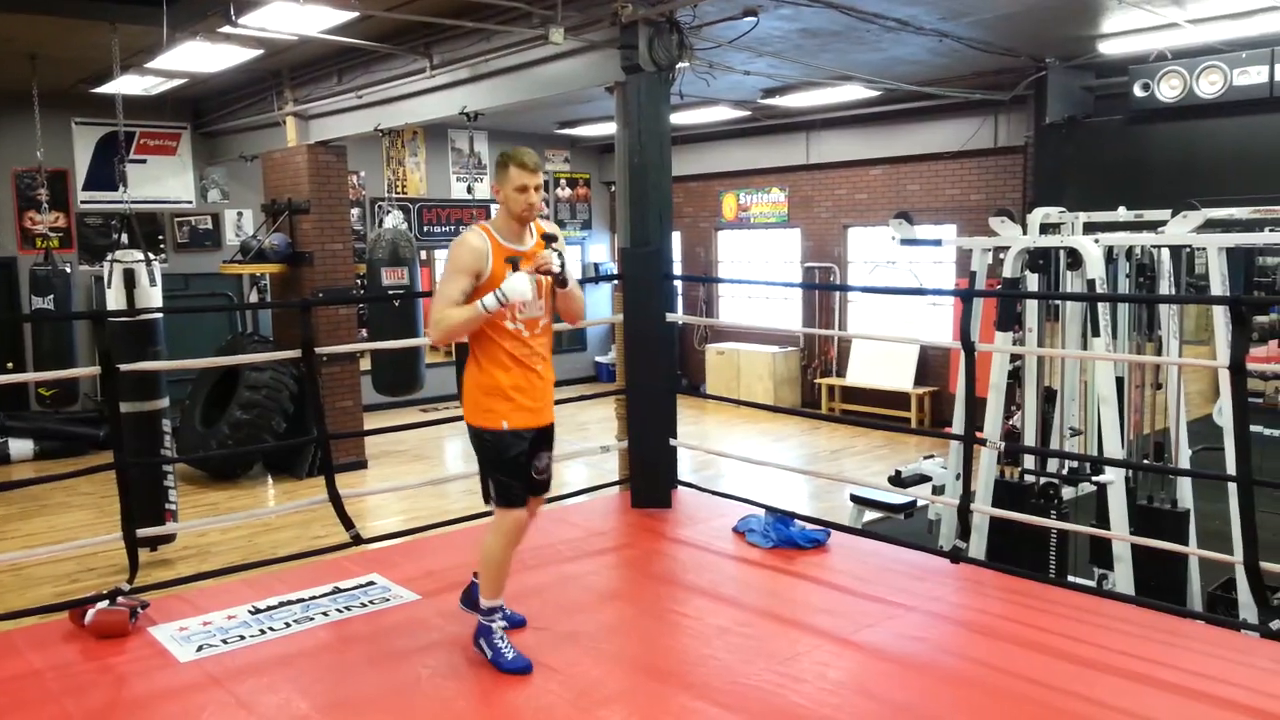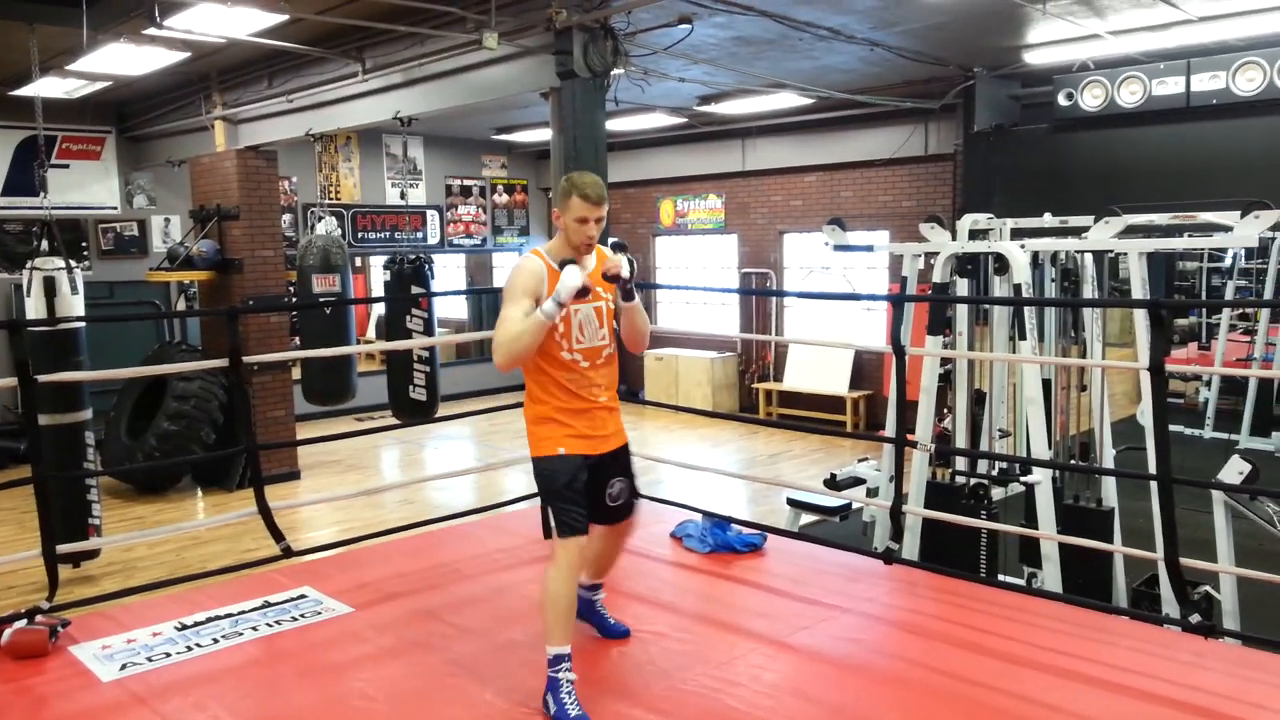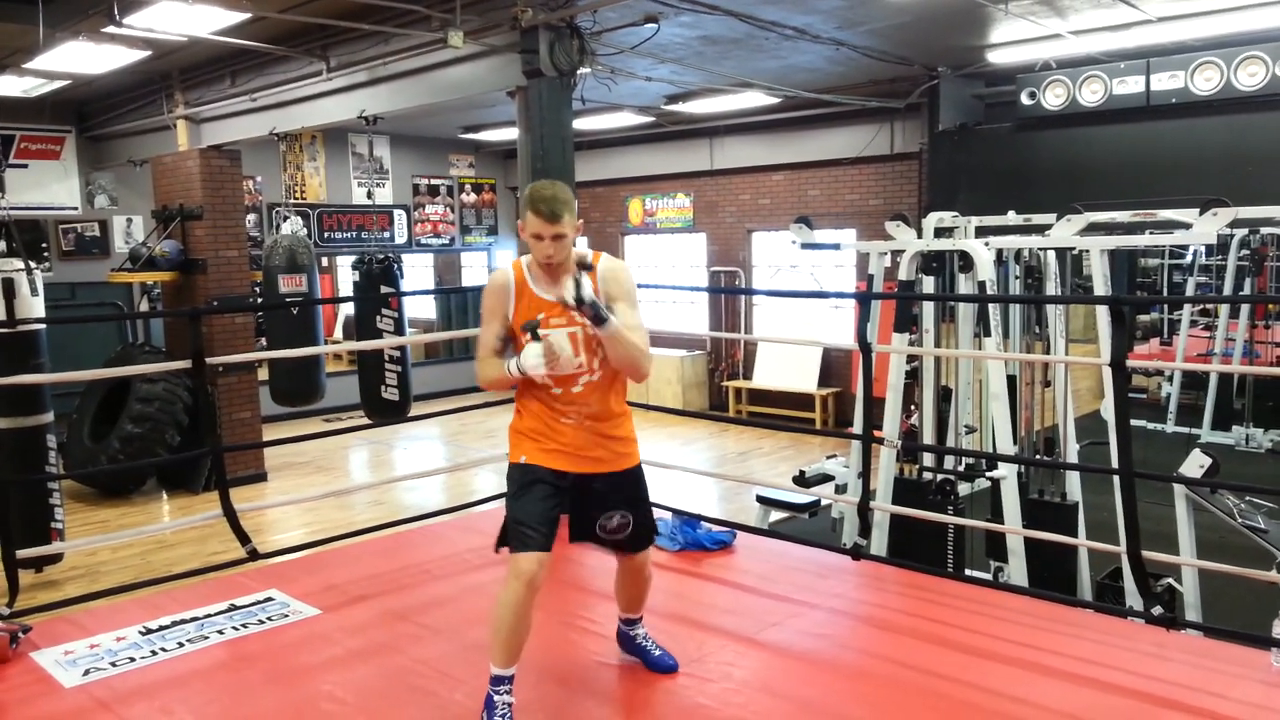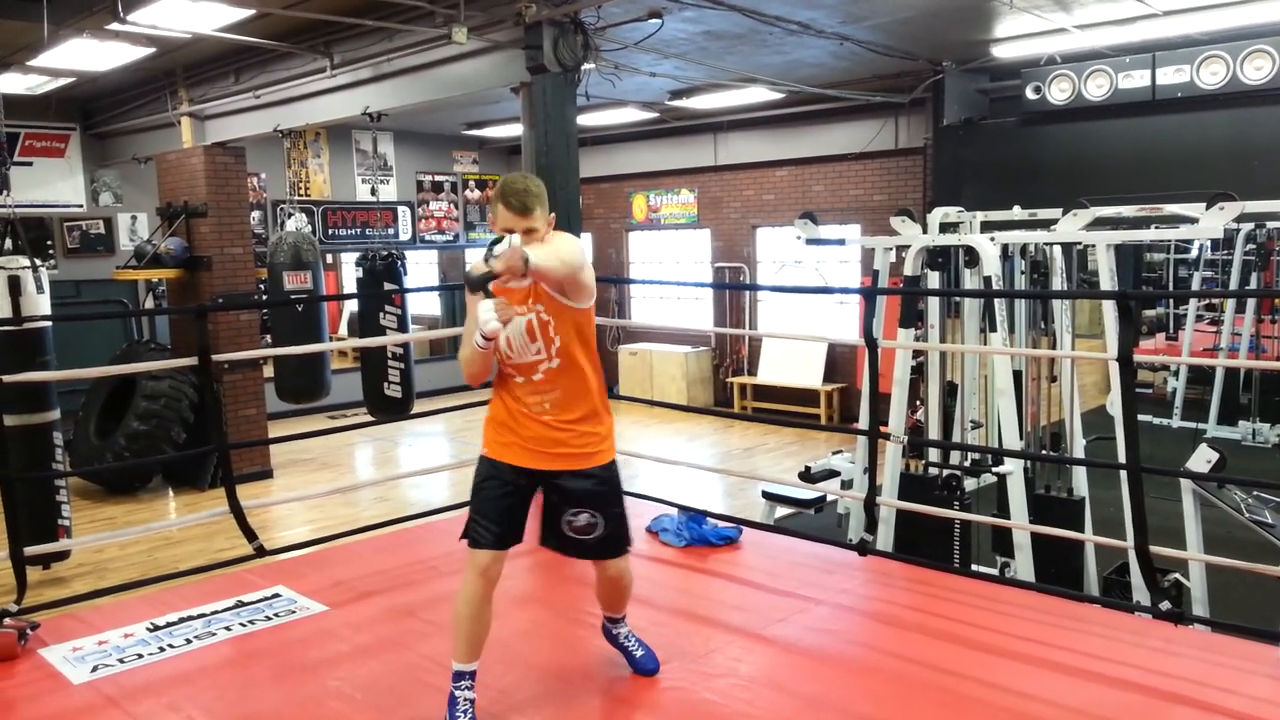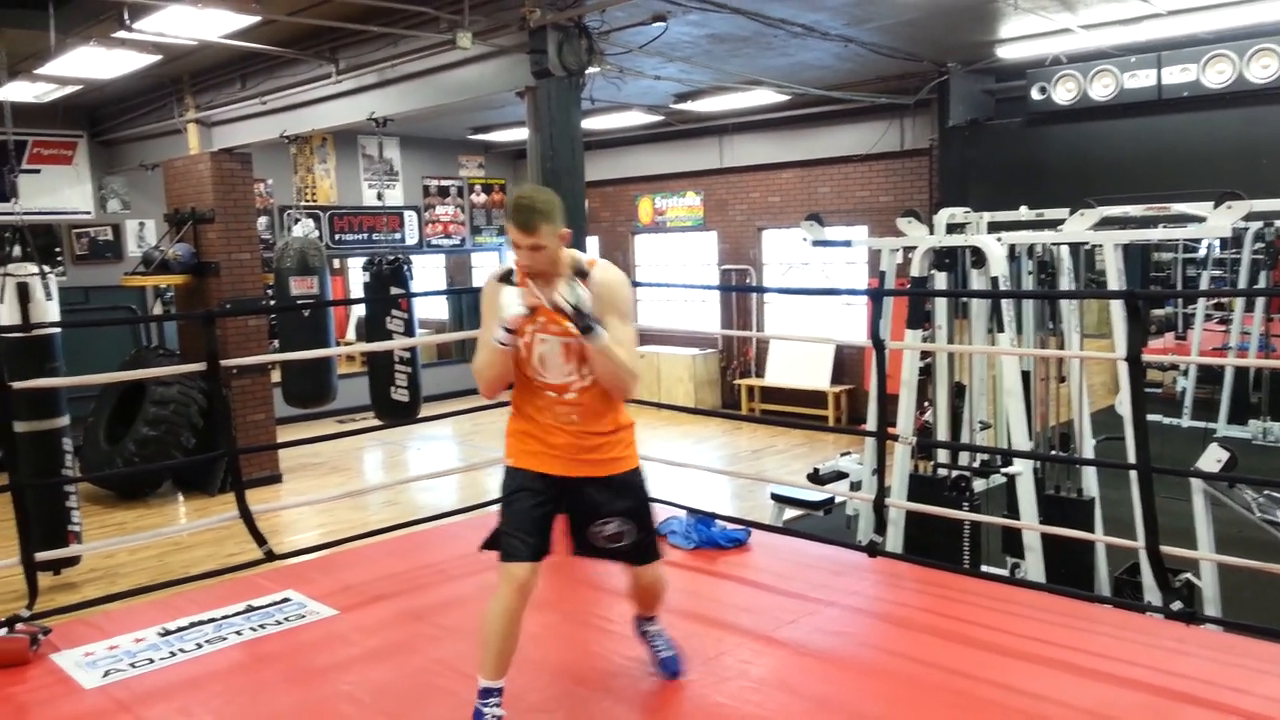
dt=1s
person 1, frame 1
left shoulder: (547, 238)
right shoulder: (472, 247)
left elbow: (575, 315)
right elbow: (439, 329)
left wrist: (561, 274)
right wrist: (498, 297)
left hip: (537, 400)
right hip: (495, 405)
left knee: (528, 504)
right knee: (511, 515)
left ankle: (479, 585)
right ankle: (489, 624)
person 1, frame 2
left shoulder: (609, 264)
right shoulder: (530, 270)
left elbow: (637, 343)
right elbow: (504, 356)
left wrist: (627, 289)
right wrist: (557, 298)
left hip: (606, 426)
right hip: (557, 432)
left knee: (619, 523)
right knee: (569, 546)
left ankle: (589, 598)
person 1, frame 3
left shoulder: (612, 273)
right shoulder: (503, 284)
left elbow: (640, 368)
right elbow: (485, 373)
left wrist: (596, 310)
right wrist: (520, 363)
left hip: (610, 449)
right hip: (538, 451)
left knee: (635, 558)
right knee: (525, 570)
left ankle: (631, 630)
person 1, frame 4
left shoulder: (566, 250)
right shoulder: (486, 274)
left elbow: (569, 269)
right elbow: (472, 374)
left wrist: (527, 261)
right wrist: (483, 331)
left hip: (583, 447)
right hip: (508, 447)
left knee: (612, 565)
right knee: (482, 566)
left ankle: (616, 627)
person 1, frame 5
left shoulder: (607, 282)
right shoulder: (501, 287)
left elbow: (625, 383)
right elbow: (488, 386)
left wrist: (587, 321)
right wrist: (506, 326)
left hip: (606, 458)
right hip: (533, 458)
left knee: (646, 571)
right knee: (515, 579)
left ankle: (648, 625)
